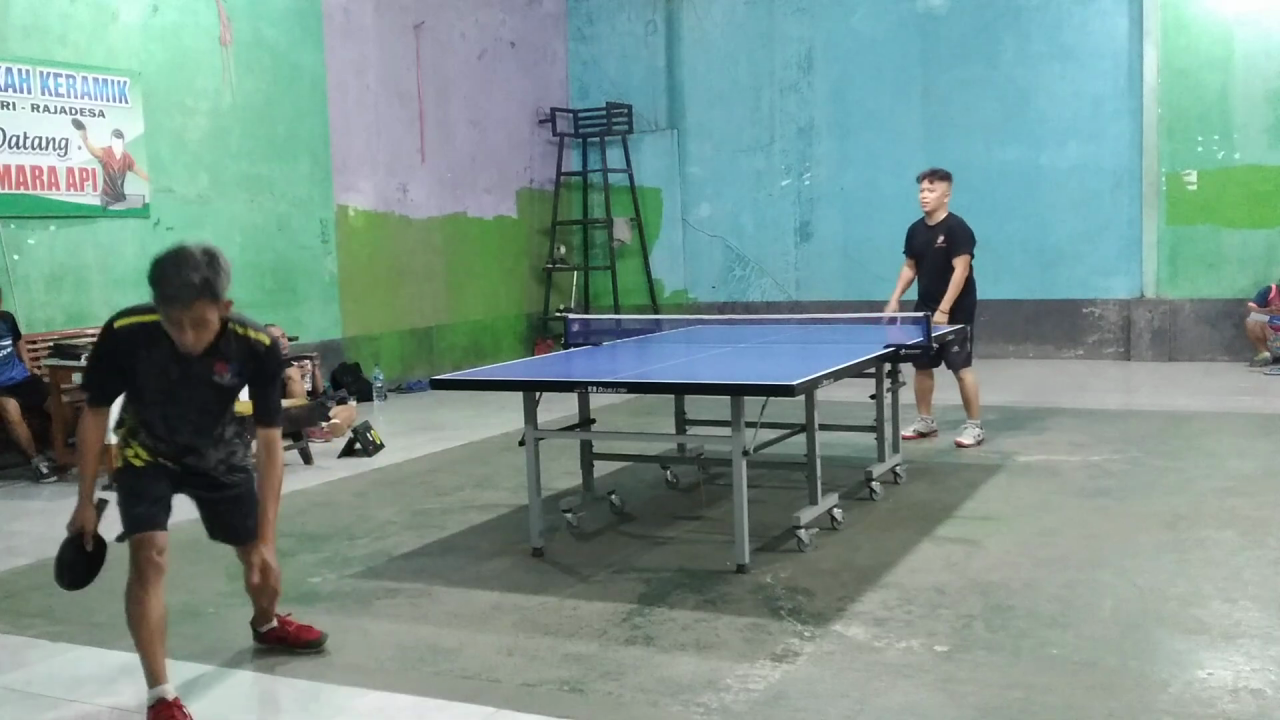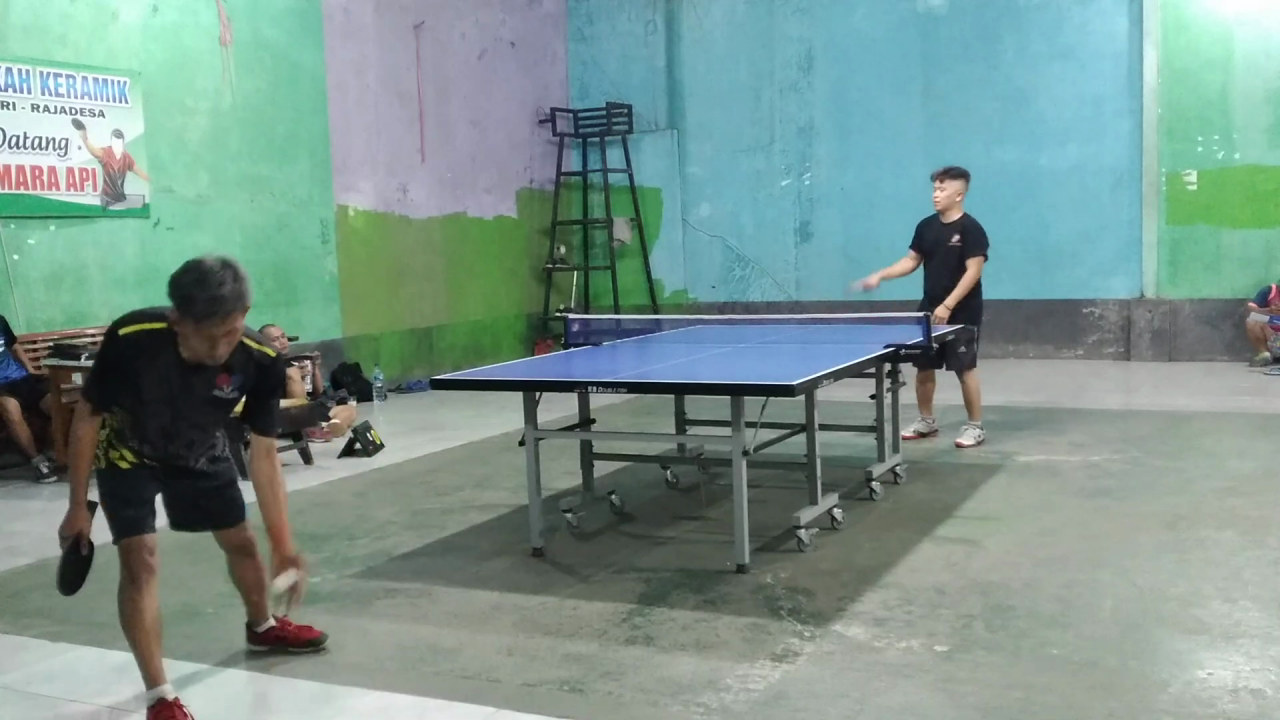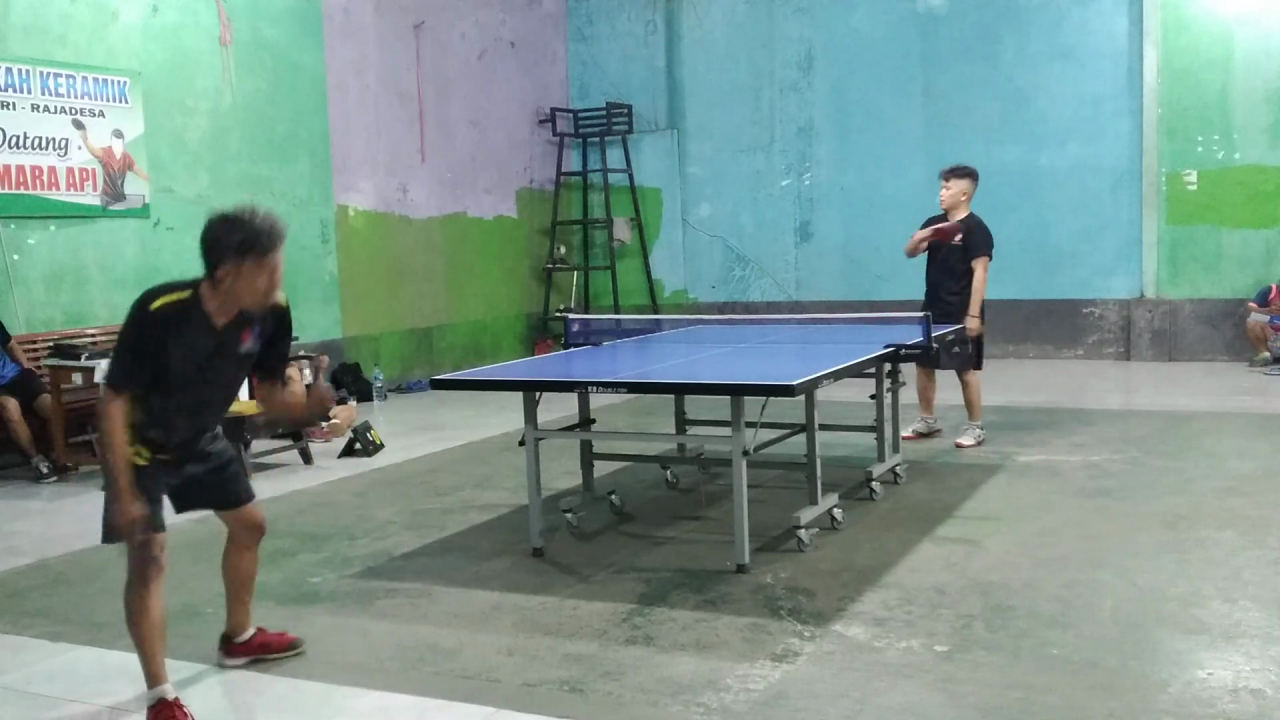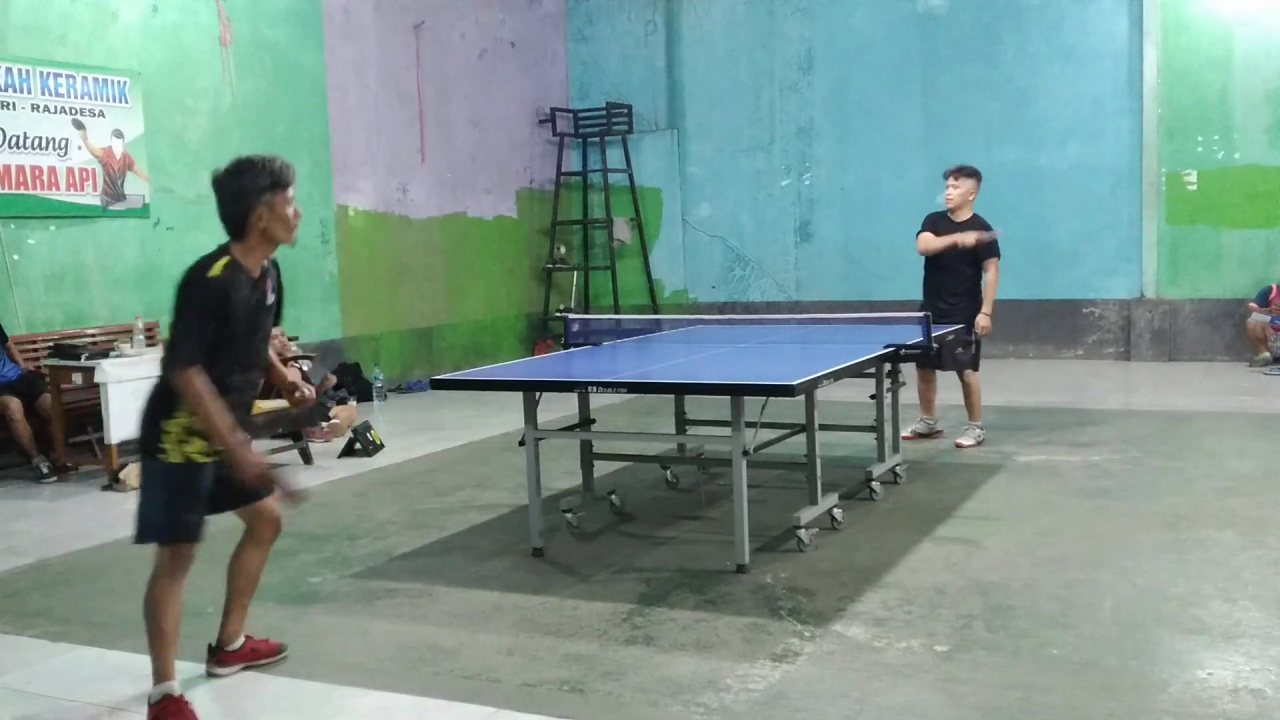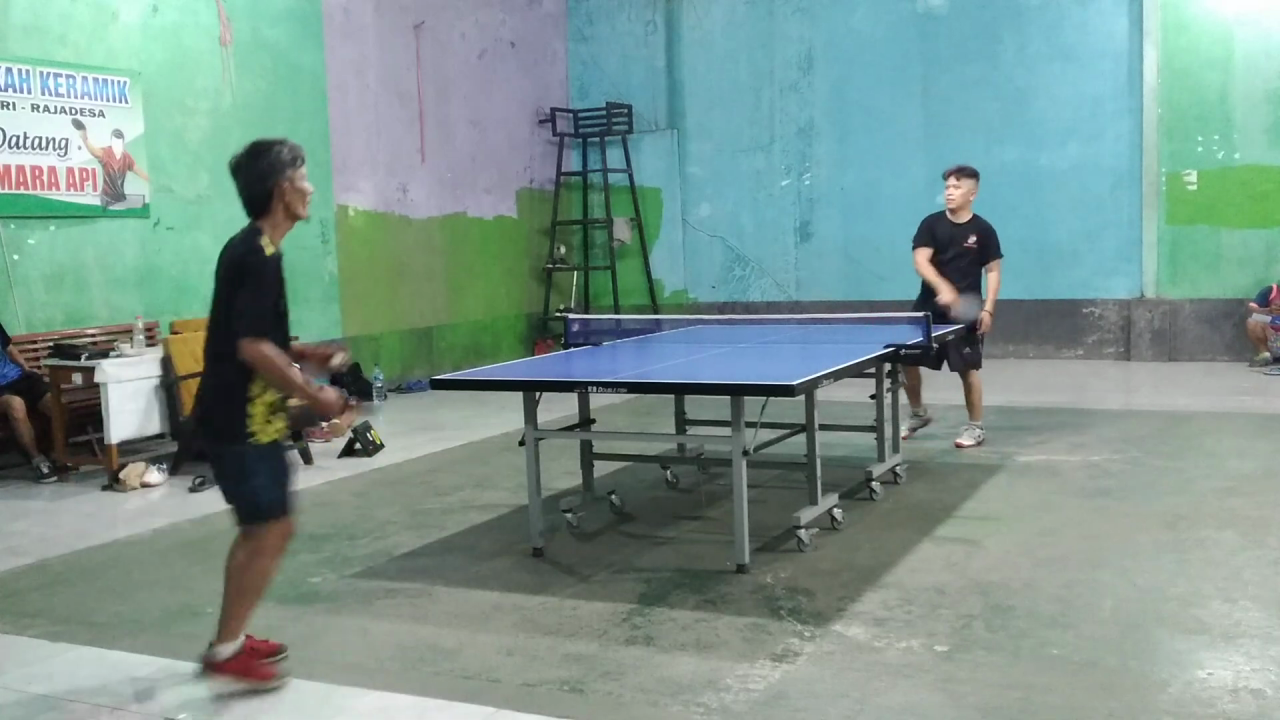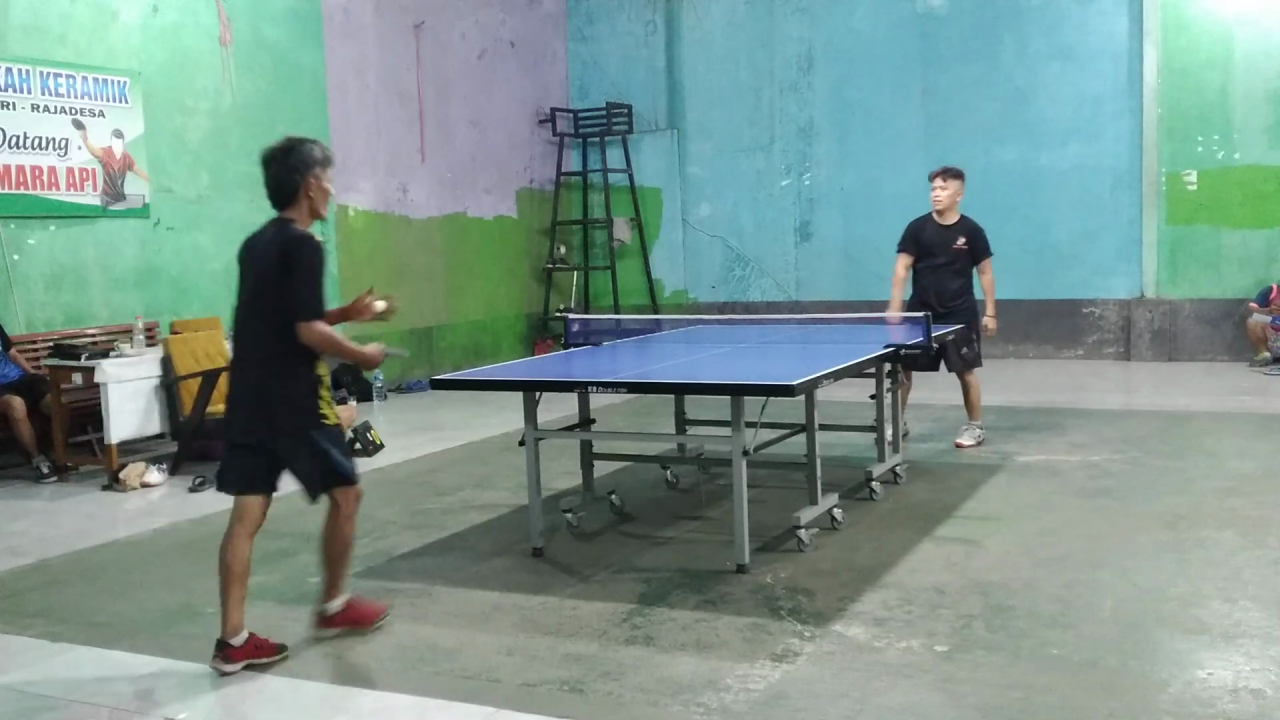
dt=0.2s
person 1, frame 1
left shoulder: (257, 348)
right shoulder: (124, 333)
left elbow: (269, 443)
right elbow: (94, 413)
left wrist: (269, 543)
right wrist: (85, 500)
left hip: (219, 453)
right hip: (146, 455)
left knee: (255, 552)
right knee: (149, 555)
left ankle: (268, 623)
person 1, frame 2
left shoulder: (259, 362)
right shoulder: (130, 338)
left elbow: (262, 453)
right elbow: (87, 415)
left wrist: (283, 543)
right wrist: (78, 504)
left hip: (200, 453)
right hip: (129, 452)
left knee: (241, 543)
right knee: (139, 559)
left ankle: (264, 626)
person 1, frame 3
left shoulder: (270, 316)
right shoulder: (157, 313)
left elbow: (269, 392)
right elbow: (116, 400)
left wrist: (307, 404)
right wrist: (123, 492)
left hip: (201, 438)
right hip: (141, 446)
left knee: (249, 523)
right knee: (147, 557)
left ankle: (239, 635)
person 1, frame 4
left shoulder: (266, 272)
right shoulder: (207, 281)
right elbow: (187, 373)
left wrist: (288, 380)
right wrist: (241, 449)
left hip: (221, 432)
right hip: (179, 437)
left knee: (266, 519)
right knee: (176, 556)
left ankle: (231, 644)
person 1, frame 5
left shoulder: (247, 248)
right shoulder: (260, 257)
right elbow: (253, 347)
left wrist: (311, 354)
right wrist: (314, 393)
left hip: (229, 411)
right hip: (245, 416)
left knee: (257, 526)
right knee: (271, 528)
left ankle: (229, 641)
right ankle: (226, 648)
person 1, frame 6
left shoulder: (255, 245)
right shoulder: (304, 244)
right elbow: (309, 331)
left wrist: (346, 313)
right wrist: (362, 353)
left hip: (246, 398)
right hip: (296, 401)
left knee: (248, 513)
right knee: (345, 492)
left ankle: (232, 638)
right ankle: (333, 605)
person 2, frame 1
left shoulder: (958, 228)
right shoulder: (915, 230)
left elbow: (962, 271)
left wrist: (944, 309)
right wrist: (896, 299)
left hip: (956, 312)
right hip: (926, 310)
left knee: (962, 368)
right knee: (922, 366)
left ankle: (974, 425)
right ankle: (926, 421)
person 2, frame 2
left shoulder: (971, 229)
right shoulder: (926, 226)
left elbow: (973, 271)
right elbow: (911, 262)
left wrist: (947, 305)
right wrist: (879, 276)
left hip: (962, 313)
right hip: (932, 310)
left knee: (965, 368)
right knee: (924, 366)
left ankle: (976, 427)
right ankle: (926, 421)
person 2, frame 3
left shoulder: (976, 229)
right shoulder: (934, 223)
left elbow: (980, 273)
right elbow: (911, 251)
left wrist: (974, 314)
right wrist: (921, 237)
left hip: (960, 313)
right hip: (933, 309)
left knee: (965, 369)
right knee: (924, 364)
left ankle: (976, 427)
right ankle: (928, 420)
person 2, frame 4
left shoulder: (983, 229)
right shoulder: (934, 220)
left elbow: (991, 271)
right elbow: (923, 246)
left wrist: (986, 312)
right wrist: (957, 238)
left hip: (963, 313)
right hip: (931, 309)
left knee: (966, 370)
right knee: (924, 366)
left ankle: (976, 427)
right ankle: (929, 421)
person 2, frame 5
left shoulder: (983, 230)
right shoulder: (931, 223)
left elbow: (993, 272)
right elbow: (921, 261)
left wrist: (988, 309)
right wrist: (942, 288)
right hip: (930, 308)
left knee: (968, 370)
left ankle: (975, 426)
right ankle: (918, 413)
person 2, frame 6
left shoulder: (971, 230)
right shoulder: (917, 228)
left elbow: (985, 272)
right elbow: (902, 267)
left wrist: (990, 312)
right wrist: (895, 305)
left hip: (959, 313)
right hip: (921, 311)
left knee: (966, 371)
right knee: (903, 367)
left ankle: (974, 426)
